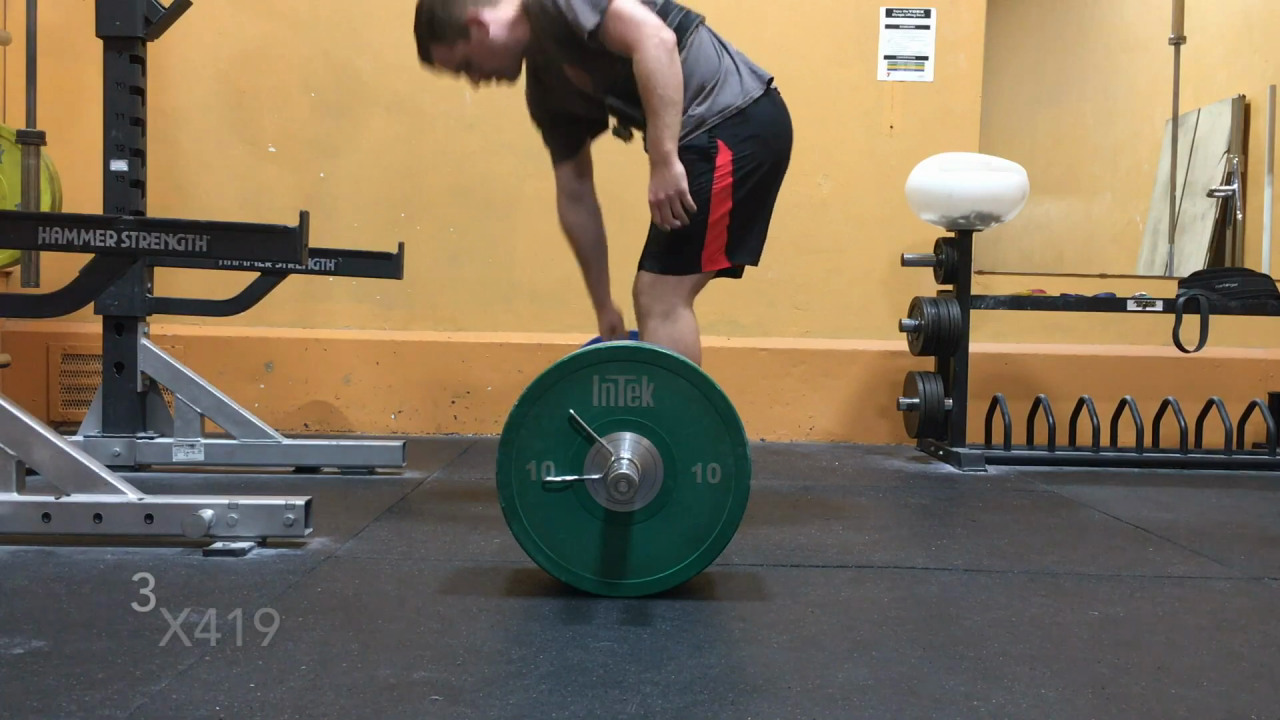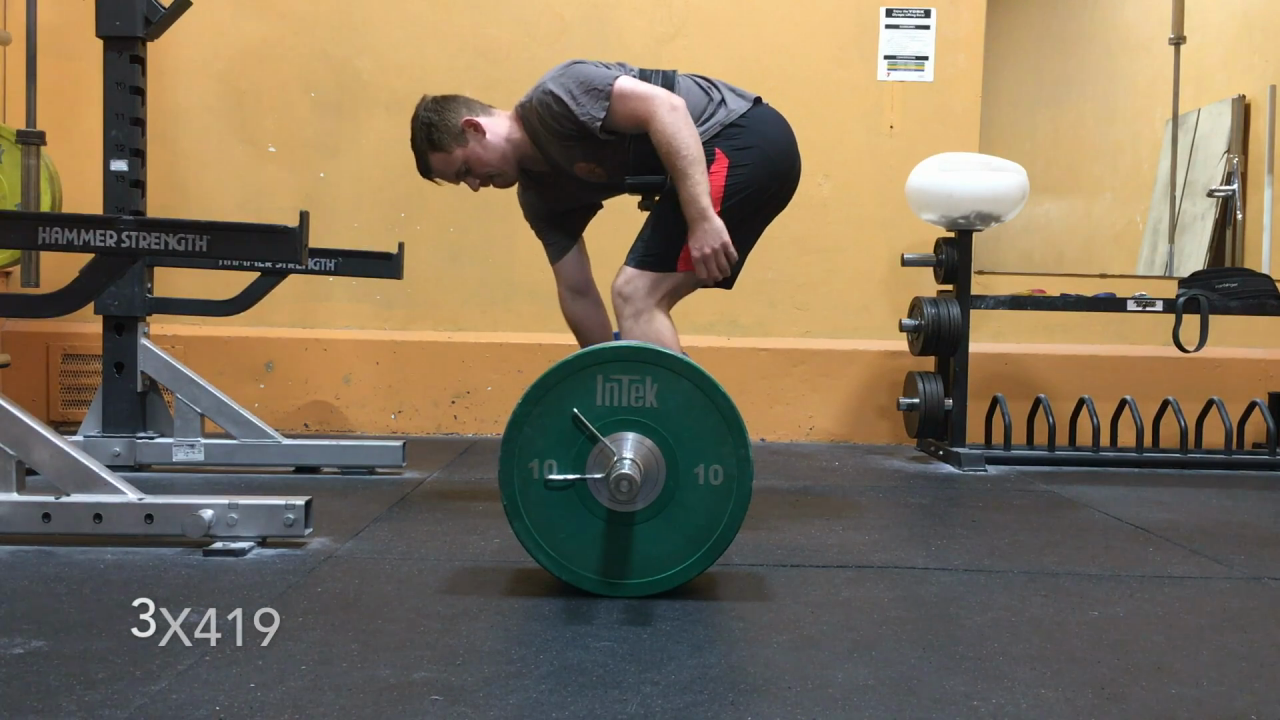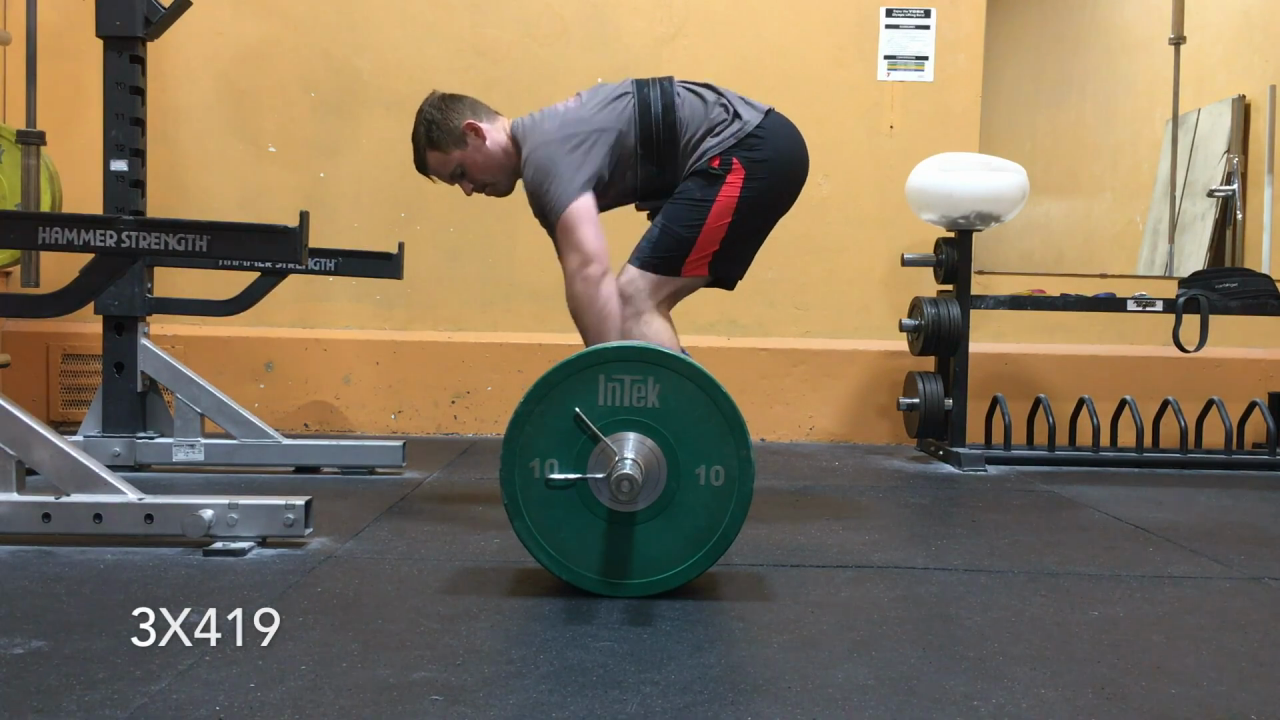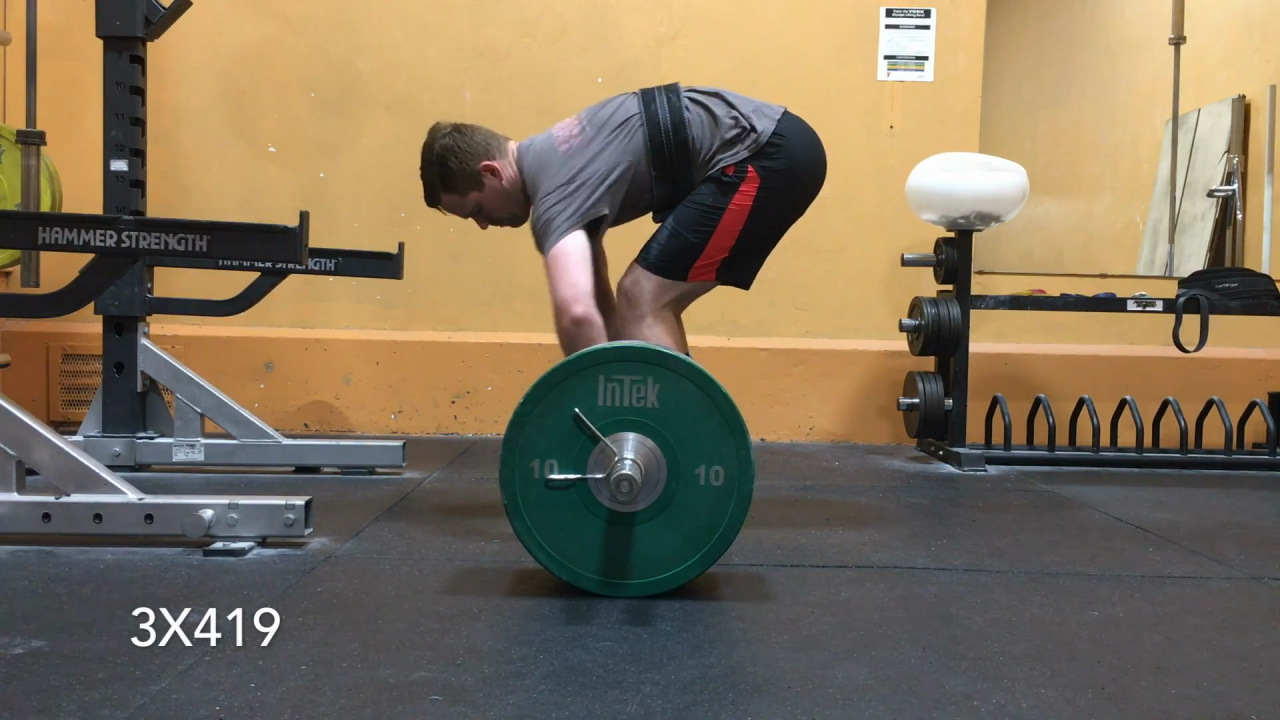
dt=0.7s
person 1, frame 1
right shoulder: (545, 96)
left elbow: (654, 38)
right elbow: (575, 197)
left wrist: (664, 162)
right wrist: (604, 307)
left hip: (735, 120)
right hip: (724, 126)
left knee: (661, 296)
right knee: (656, 297)
person 1, frame 2
left shoulder: (553, 98)
right shoulder: (540, 191)
left elbow: (666, 107)
right elbow: (577, 293)
left wrist: (702, 219)
left hip: (746, 140)
right hip: (750, 150)
left knee: (636, 294)
right knee: (643, 299)
person 1, frame 3
left shoulder: (545, 153)
right shoulder: (551, 179)
left elbow: (590, 270)
right elbow: (585, 279)
left hip: (754, 149)
right hip: (760, 150)
left knee: (636, 297)
right knee: (644, 300)
person 1, frame 4
left shoulder: (553, 188)
right shoulder: (548, 171)
left elbow: (575, 310)
right elbow: (591, 305)
left hip: (771, 154)
right hip: (773, 149)
left knee: (643, 302)
right knee: (652, 304)
